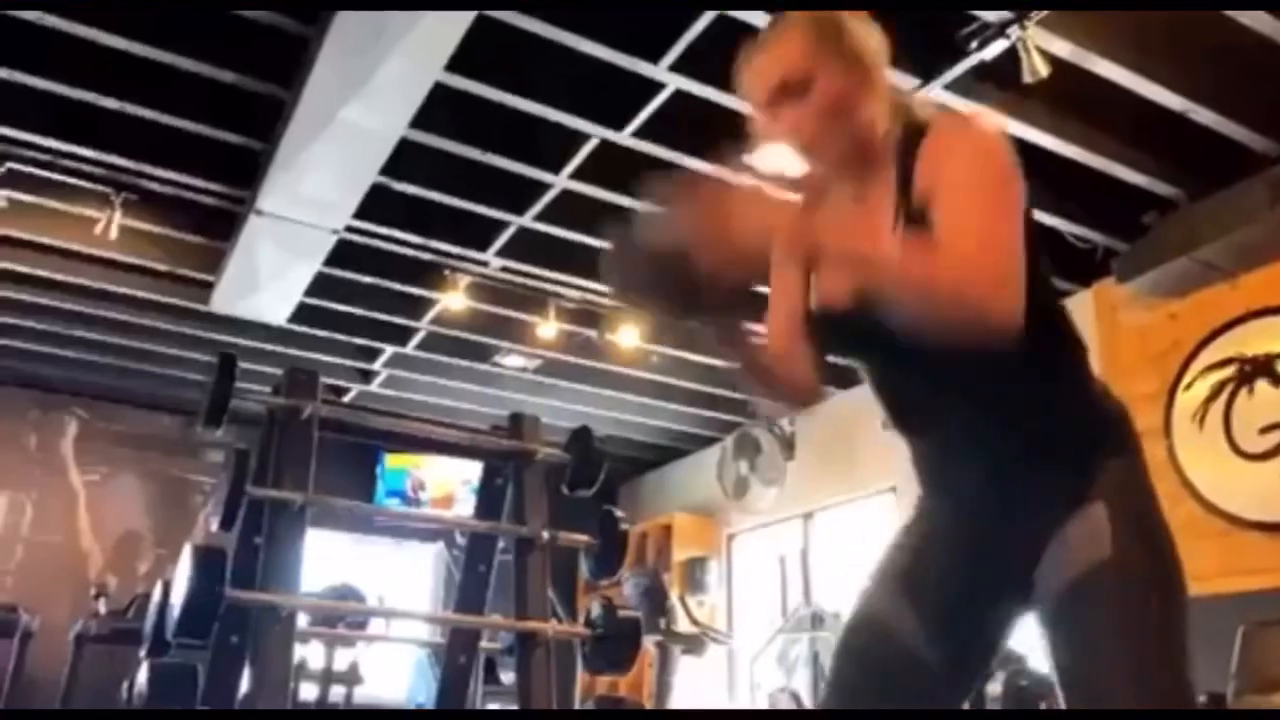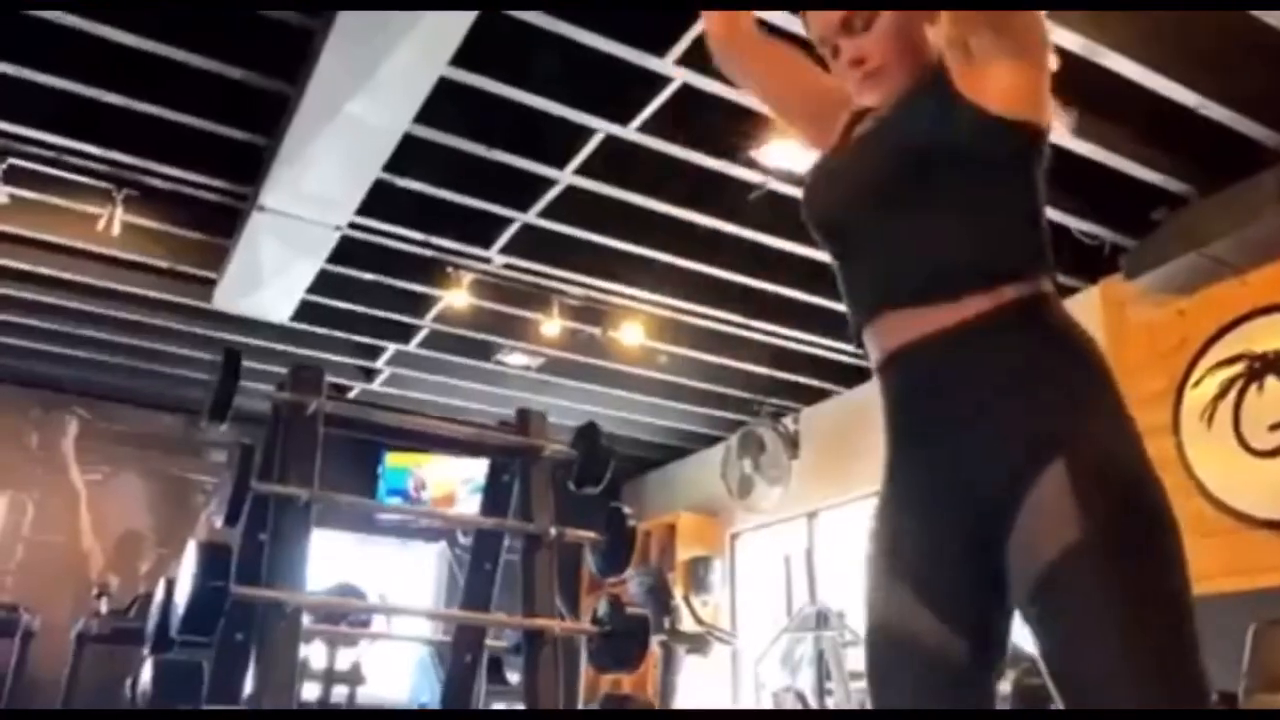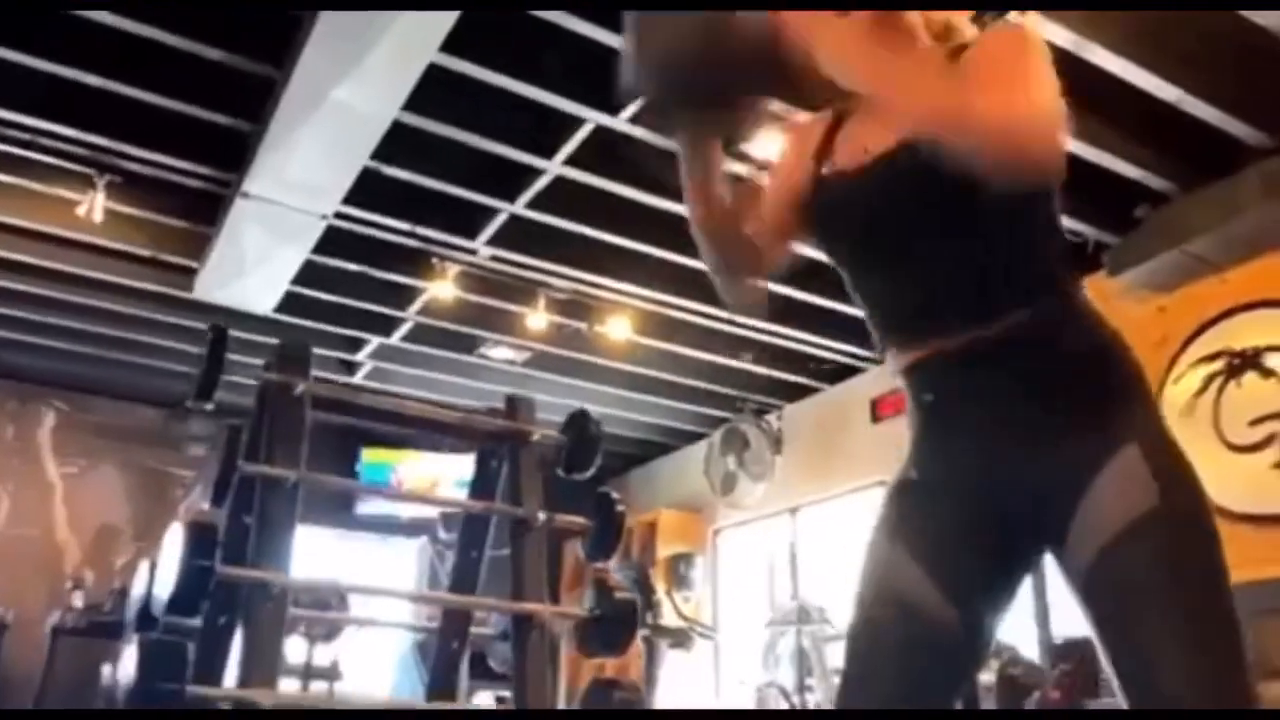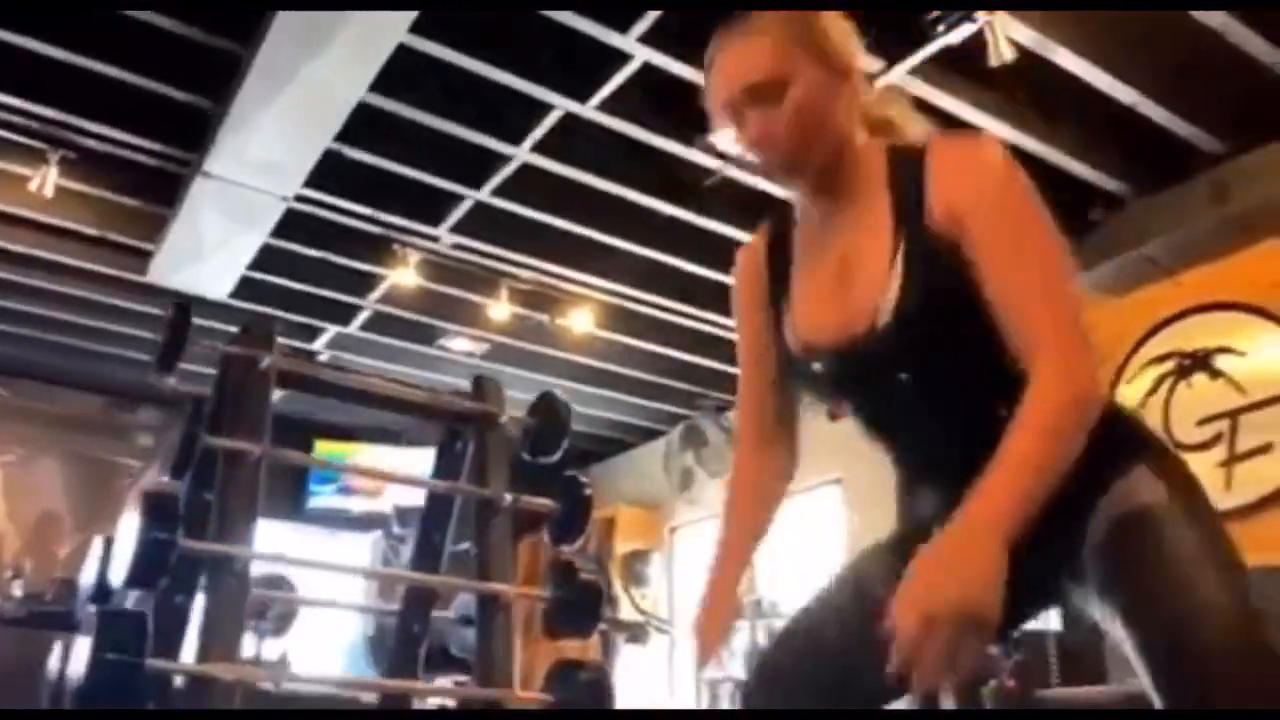
dt=0.3s
person 1, frame 1
left shoulder: (958, 148)
right shoulder: (806, 213)
left elbow: (987, 299)
right elbow: (795, 380)
left wrist: (804, 228)
right wrist: (721, 319)
left hip: (1073, 486)
right hip: (958, 511)
right knee: (854, 711)
person 1, frame 2
left shoulder: (996, 60)
right shoulder: (842, 126)
right elbow: (730, 38)
left hip: (1041, 407)
right hip: (924, 448)
left knee: (1150, 698)
right knee: (914, 695)
person 1, frame 3
left shoulder: (999, 55)
right shoulder: (819, 142)
left elbow: (1029, 142)
right elbow: (738, 271)
left wrist: (842, 42)
right wrist: (697, 153)
left hip: (1074, 411)
right hip: (949, 444)
left knee: (1190, 699)
right knee: (876, 702)
person 1, frame 4
left shoulder: (956, 180)
right shoulder: (762, 264)
left elbow: (1069, 374)
right elbow: (761, 449)
left wrist: (977, 537)
right wrist: (725, 577)
left hip: (1090, 490)
right hip: (947, 525)
right knee: (782, 693)
